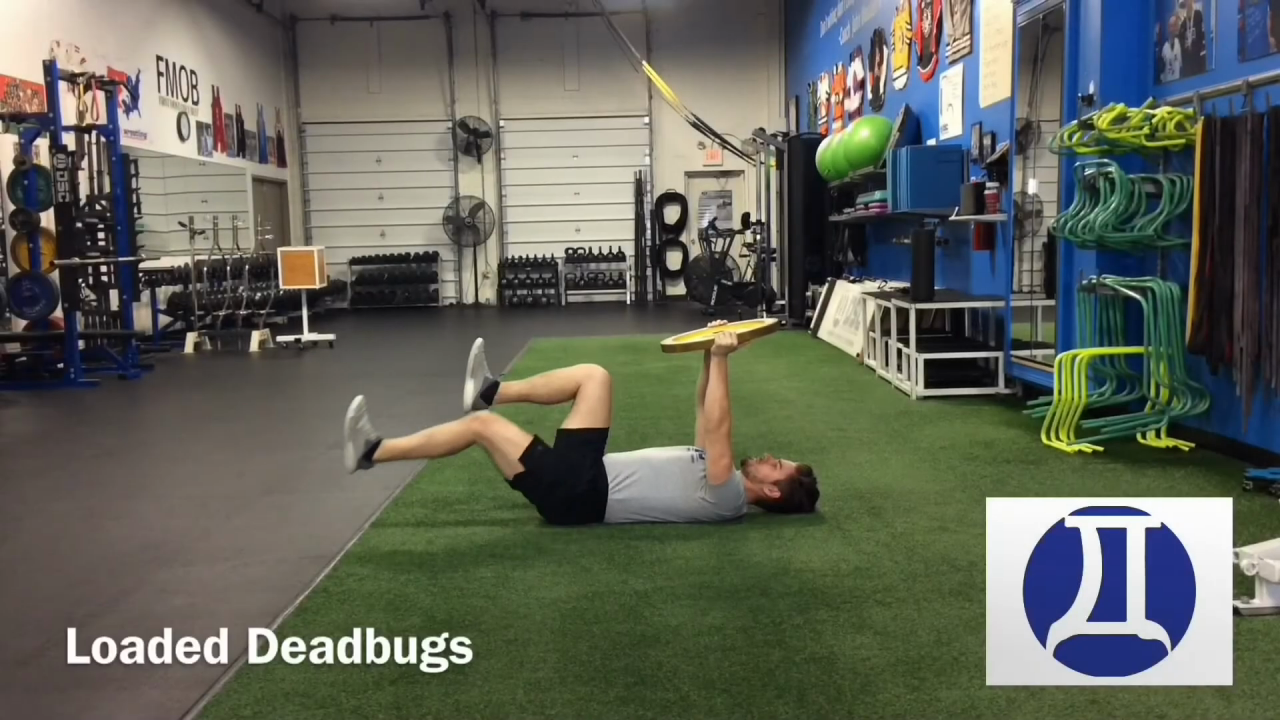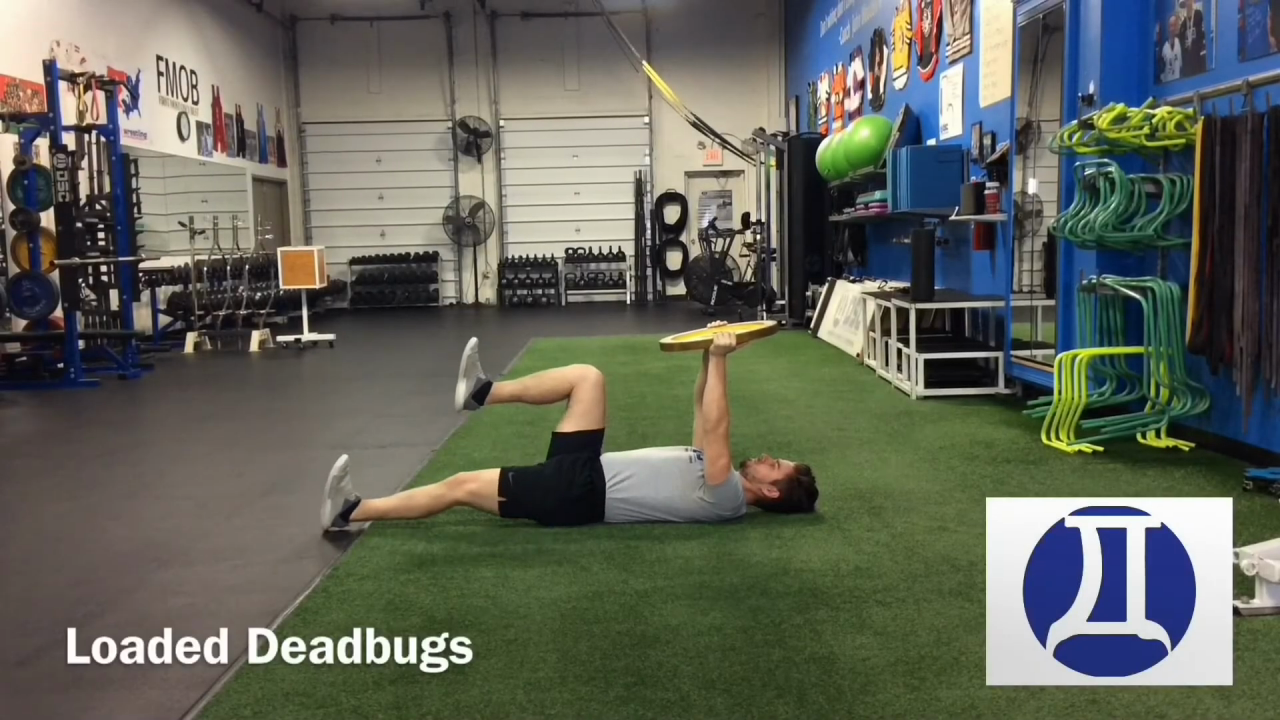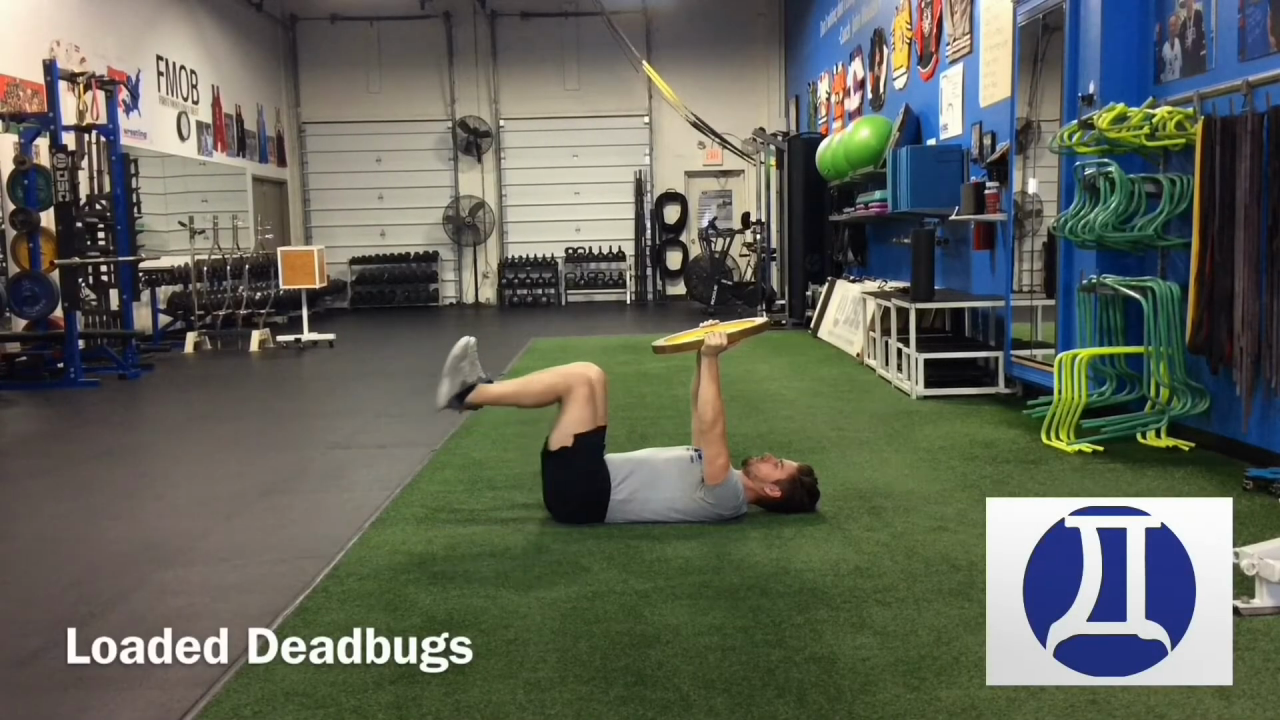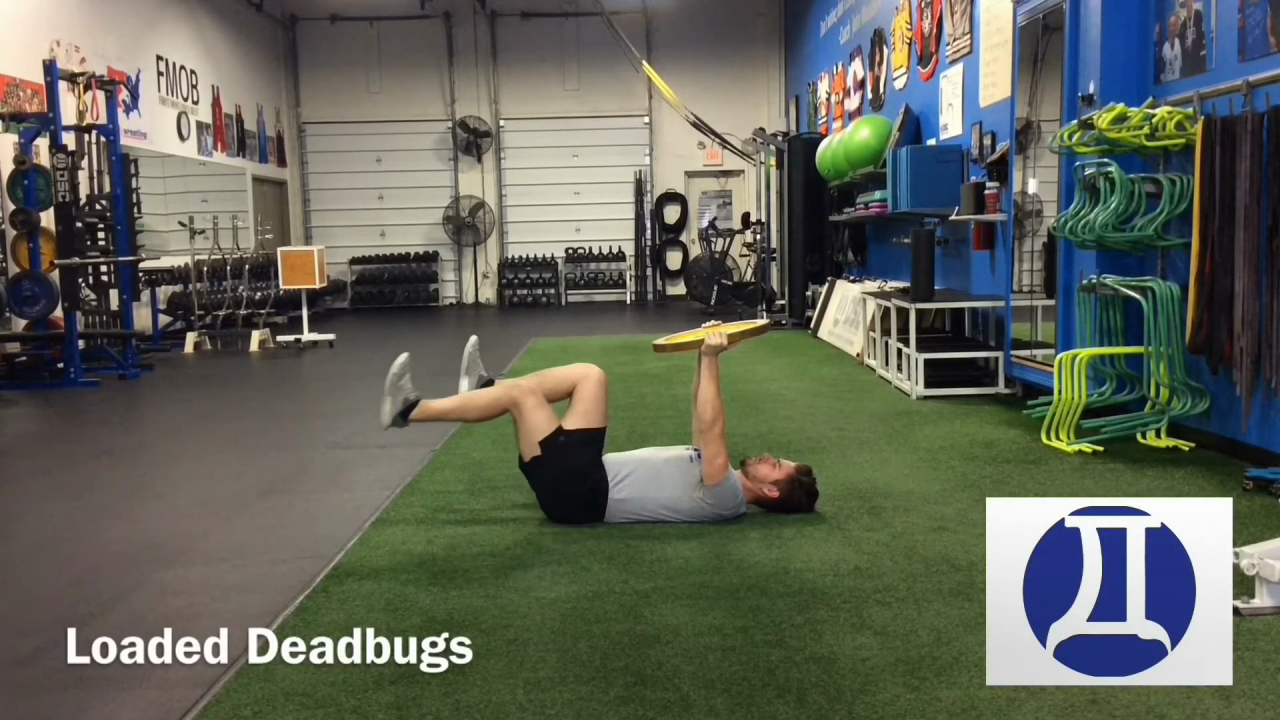
dt=1s
person 1, frame 1
left shoulder: (726, 497)
right shoulder: (723, 477)
left elbow: (717, 429)
right elbow: (705, 413)
left wrist: (720, 360)
right wrist: (709, 358)
left hip: (578, 495)
right hip: (589, 471)
left knee: (483, 423)
right knee: (594, 375)
left ankle: (373, 451)
right ankle: (492, 389)
person 1, frame 2
left shoulder: (725, 497)
right shoulder: (723, 478)
left elbow: (715, 430)
right elbow: (703, 413)
left wrist: (719, 360)
right wrist: (709, 359)
left hip: (580, 495)
right hip: (586, 469)
left knee: (463, 486)
right knee: (586, 376)
left ankle: (352, 511)
right ankle: (484, 393)
person 1, frame 3
left shoulder: (726, 497)
right shoulder: (727, 478)
left elbow: (711, 431)
right elbow: (703, 419)
left wrist: (710, 361)
right wrist: (703, 358)
left hip: (584, 494)
right hip: (597, 476)
left knee: (577, 382)
right knee: (588, 373)
left ankle: (467, 395)
right ankle: (484, 391)
person 1, frame 4
left shoulder: (726, 497)
right shoulder: (725, 480)
left elbow: (711, 431)
right elbow: (705, 425)
left wrist: (711, 360)
right wrist: (704, 359)
left hip: (578, 494)
right hip: (589, 473)
left knee: (522, 394)
right knee: (590, 374)
left ankle: (410, 410)
right ankle: (485, 389)
